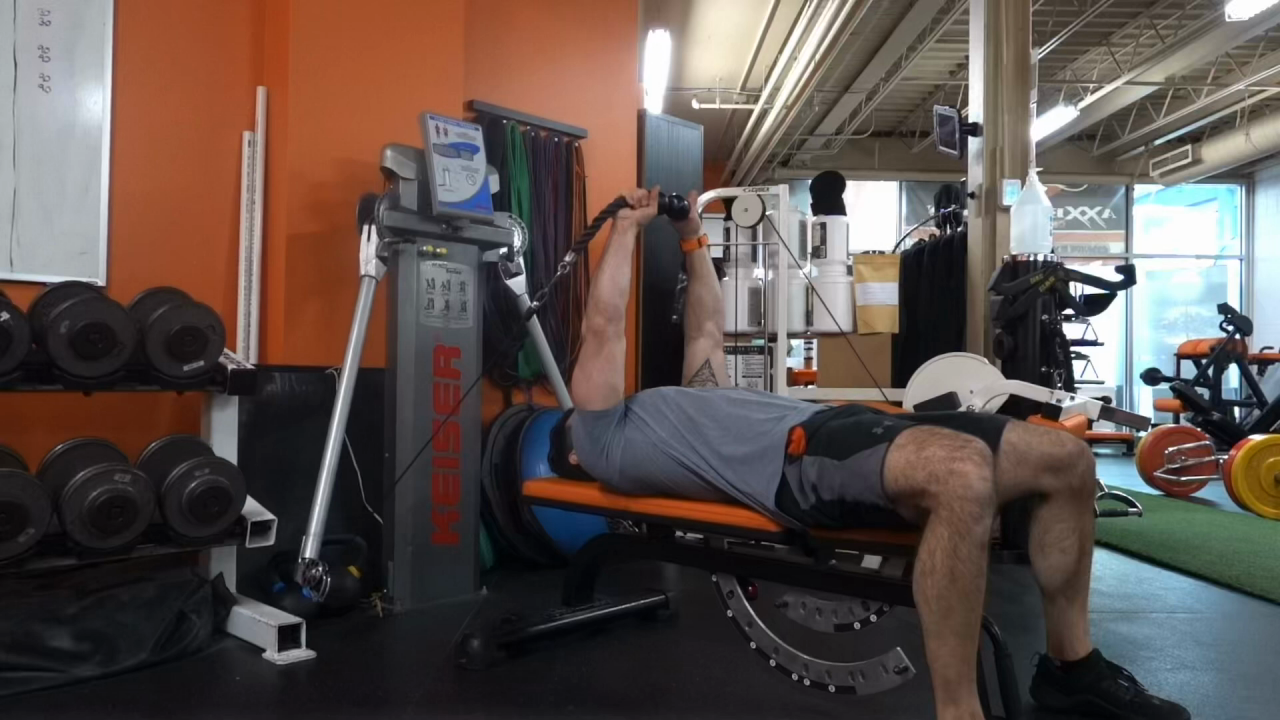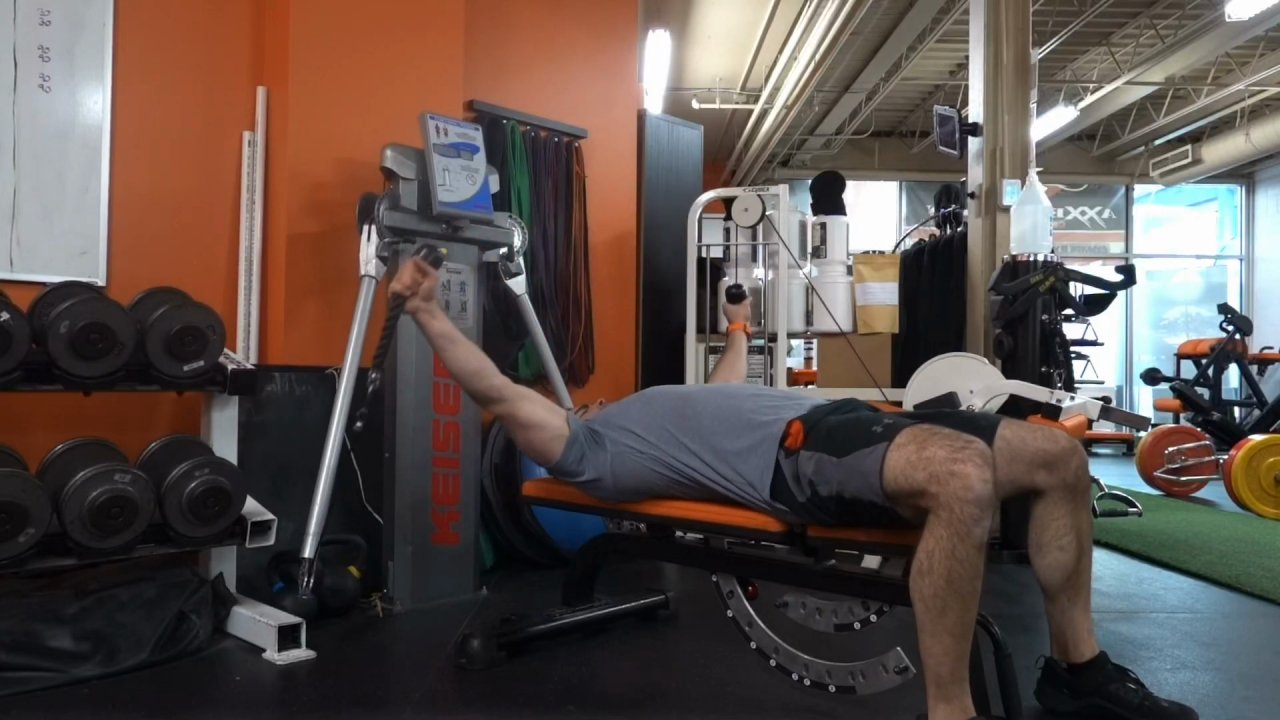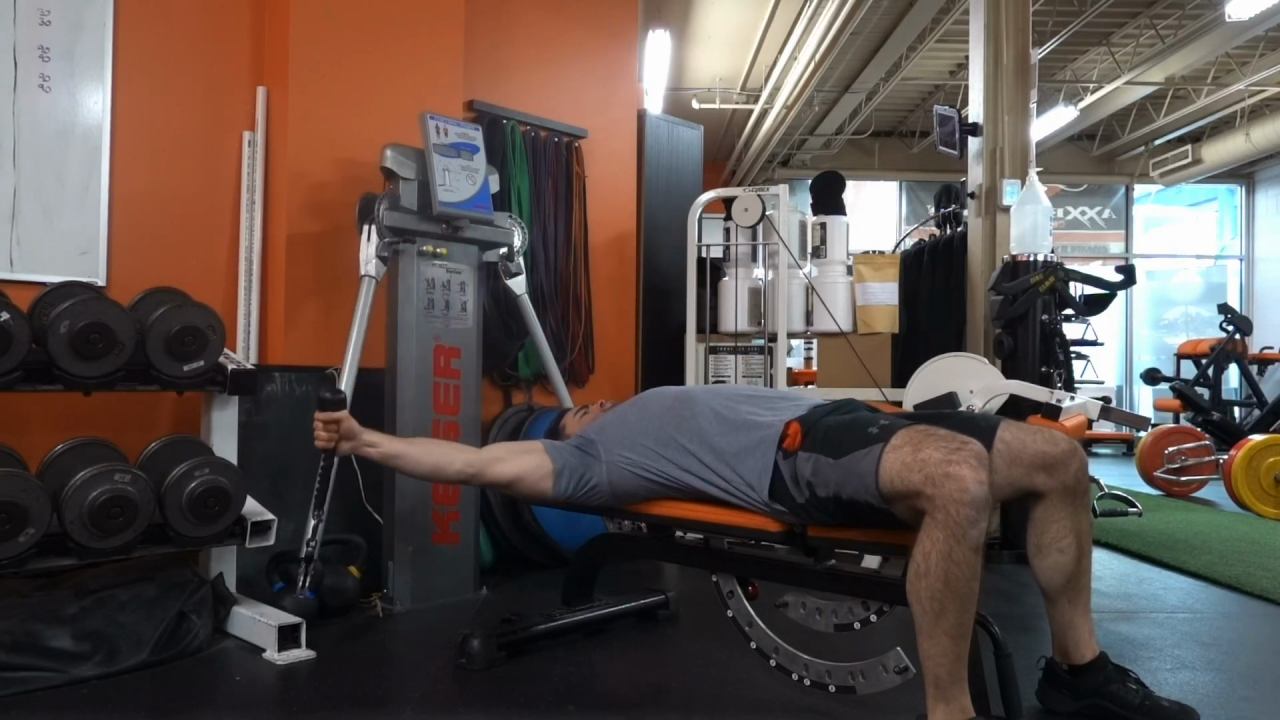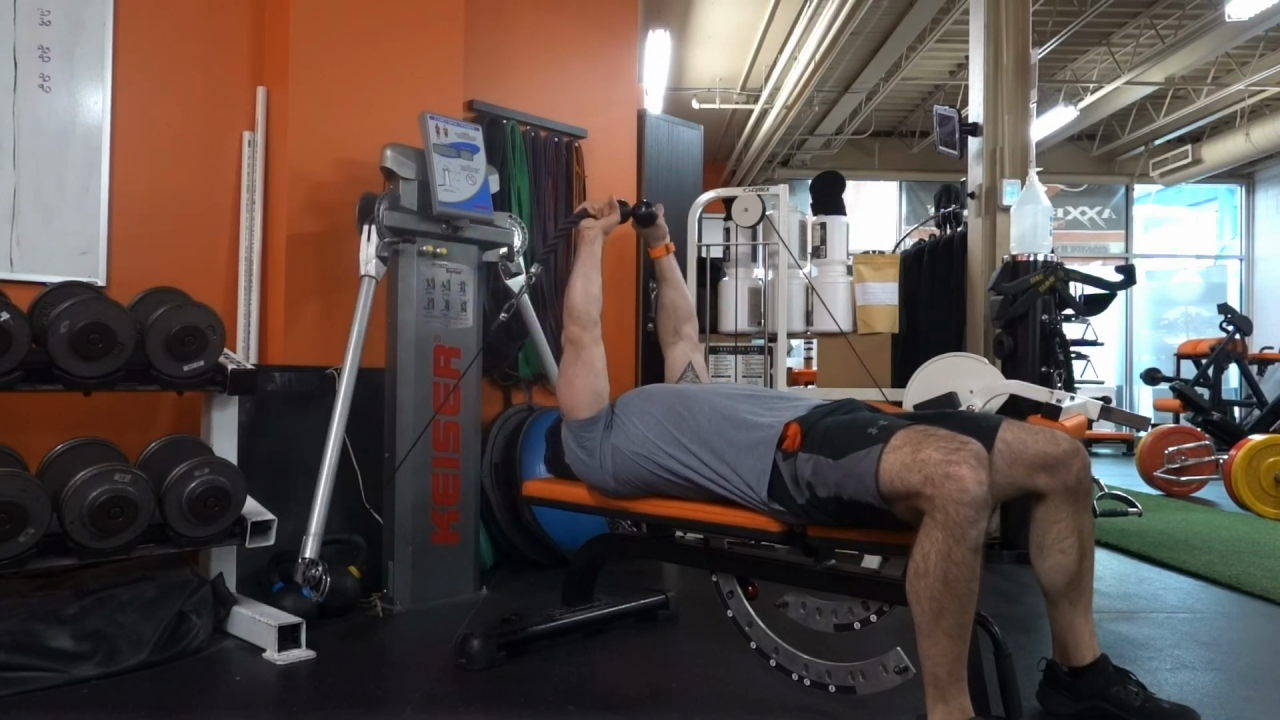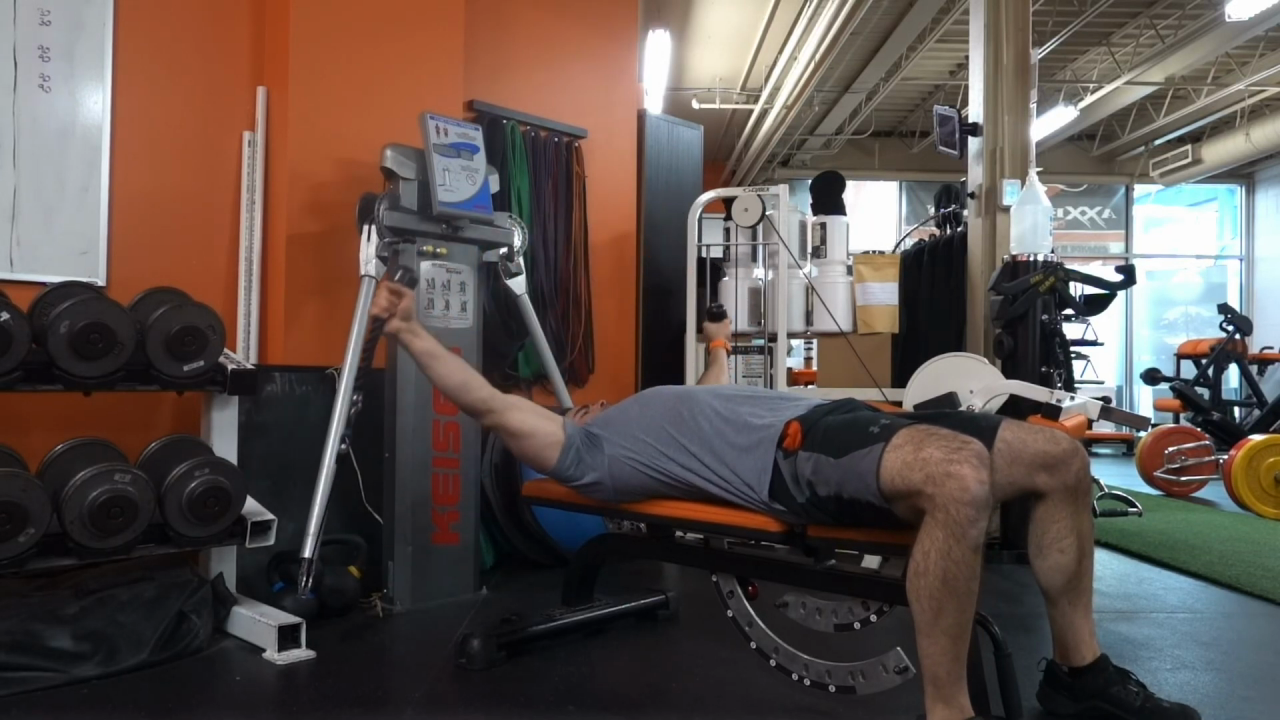
dt=1s
person 1, frame 1
left shoulder: (686, 405)
right shoulder: (606, 443)
left elbow: (707, 330)
right elbow: (602, 327)
left wrist: (693, 242)
right wrist: (626, 226)
left hip: (836, 424)
right hip: (794, 458)
left knee: (1066, 461)
right knee: (963, 477)
left ankle: (1071, 667)
person 1, frame 2
left shoulder: (652, 414)
right shoulder: (593, 454)
right elbow: (504, 397)
left wrist: (737, 333)
right wrist: (428, 312)
left hip: (833, 418)
right hip: (792, 454)
left knee: (1059, 458)
right knee: (965, 478)
person 1, frame 3
left shoulder: (635, 417)
right shoulder: (587, 458)
right elbow: (482, 461)
left wrist: (728, 396)
right wrist: (366, 438)
left hip: (830, 415)
right hip: (791, 453)
left knee: (1058, 458)
right knee: (961, 479)
person 1, frame 4
left shoulder: (665, 403)
right shoulder: (597, 448)
left elbow: (681, 333)
right elbow: (580, 337)
left wrist: (661, 251)
right wrist: (593, 237)
left hip: (834, 418)
right hip: (789, 453)
left knee: (1060, 459)
right knee: (959, 480)
person 1, frame 5
left shoulder: (648, 413)
right shoulder: (590, 454)
right elbow: (494, 407)
left wrist: (719, 350)
right wrist: (409, 332)
left hip: (839, 414)
right hip: (794, 453)
left knee: (1059, 460)
right knee: (962, 479)
